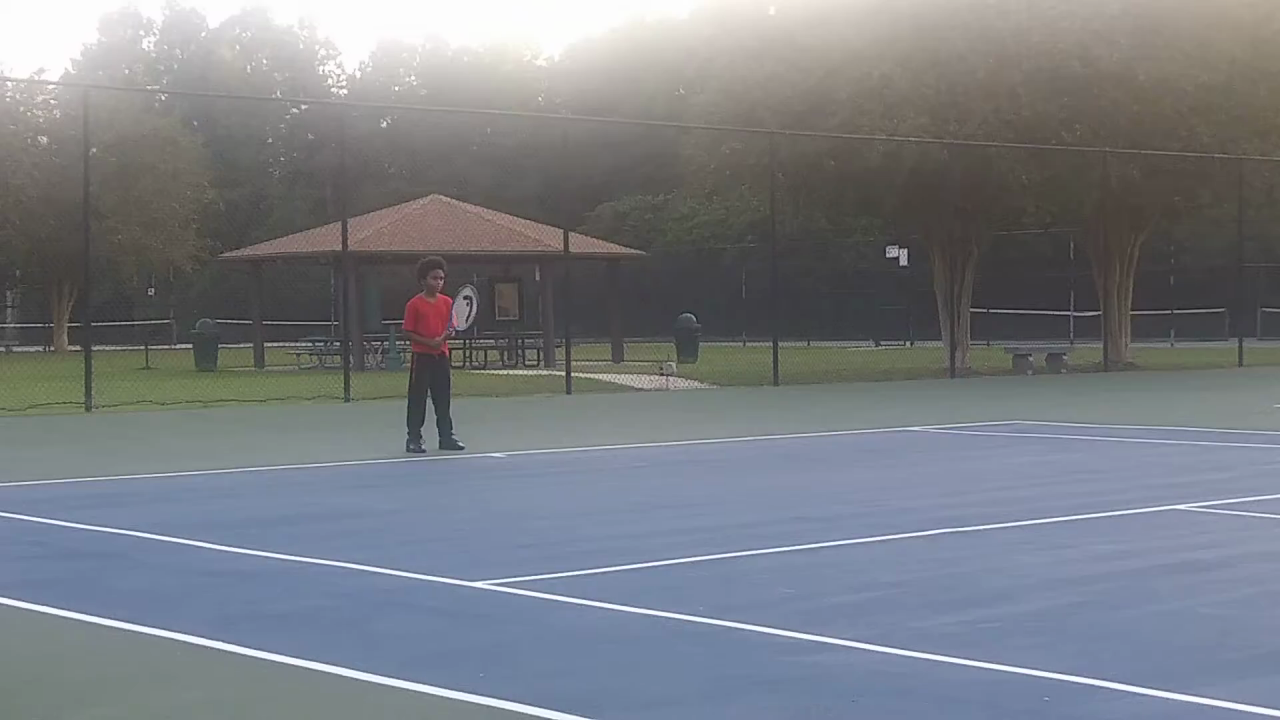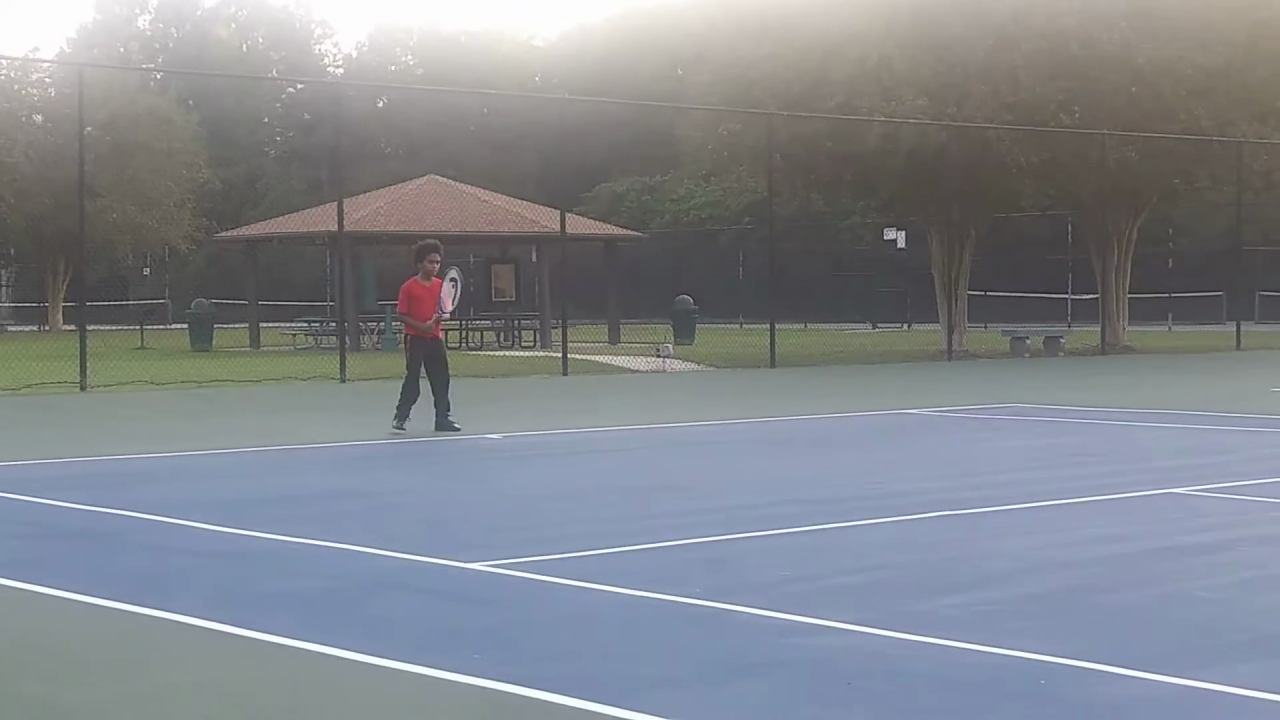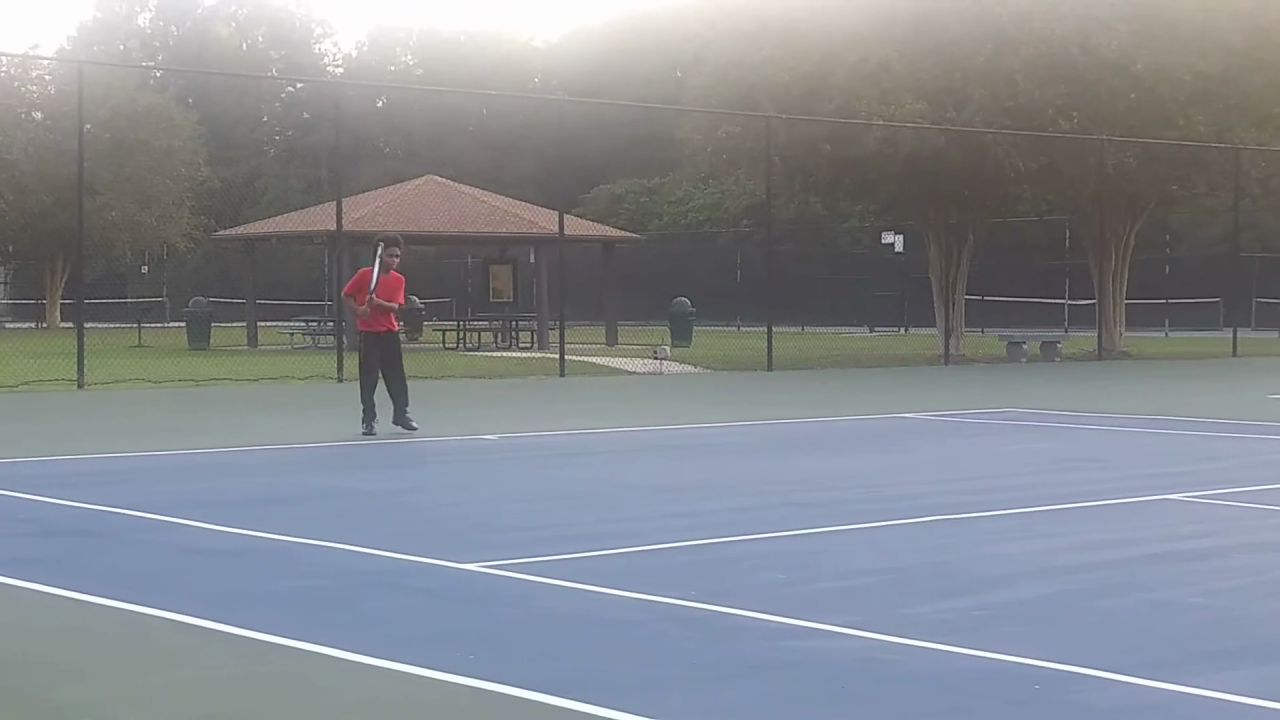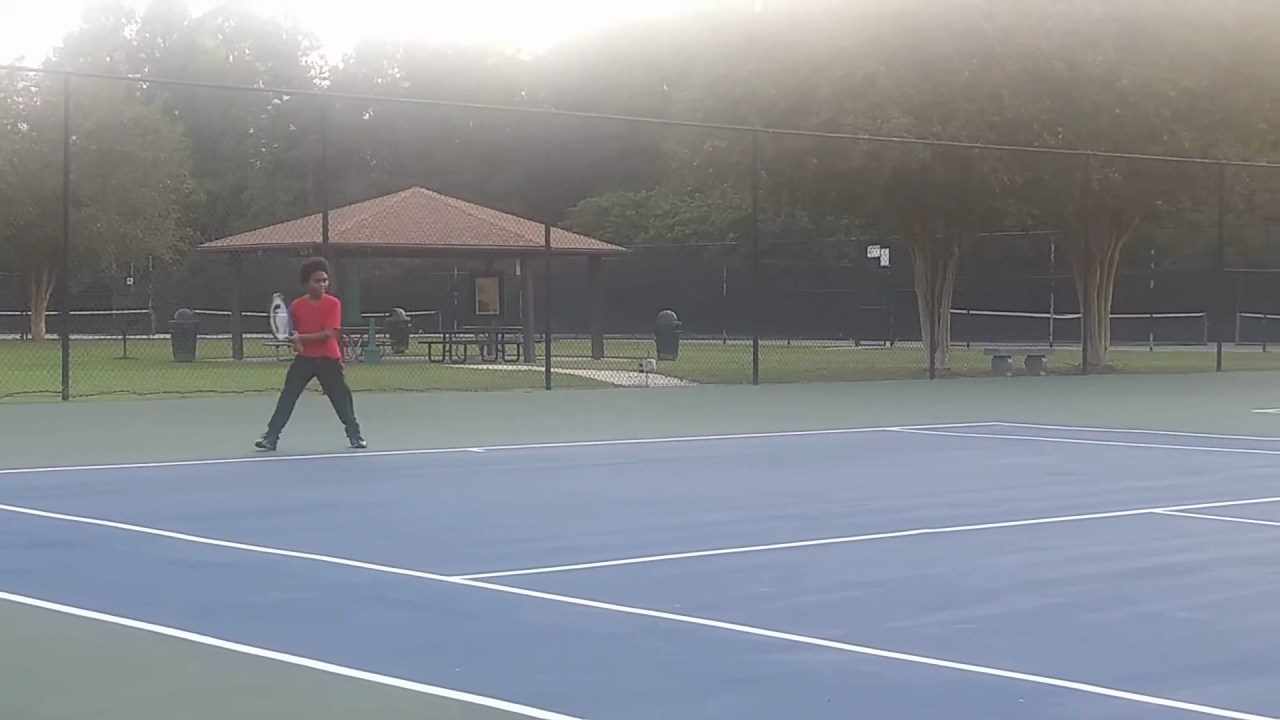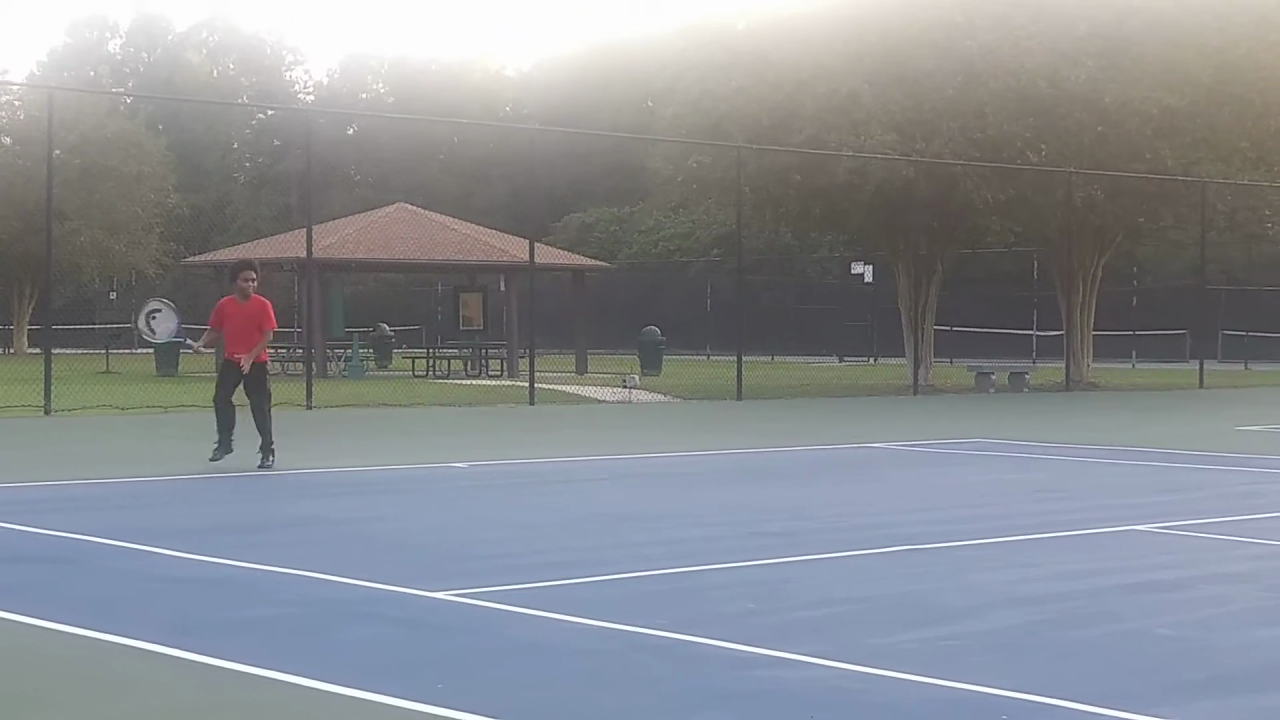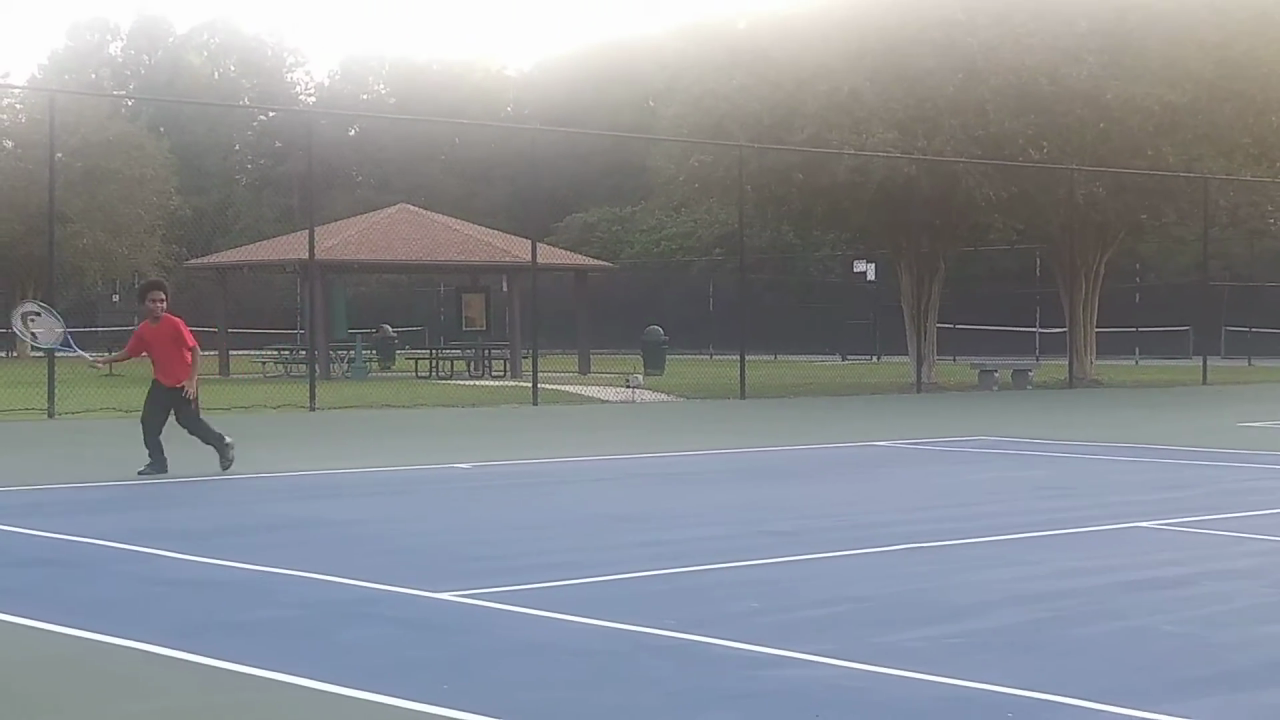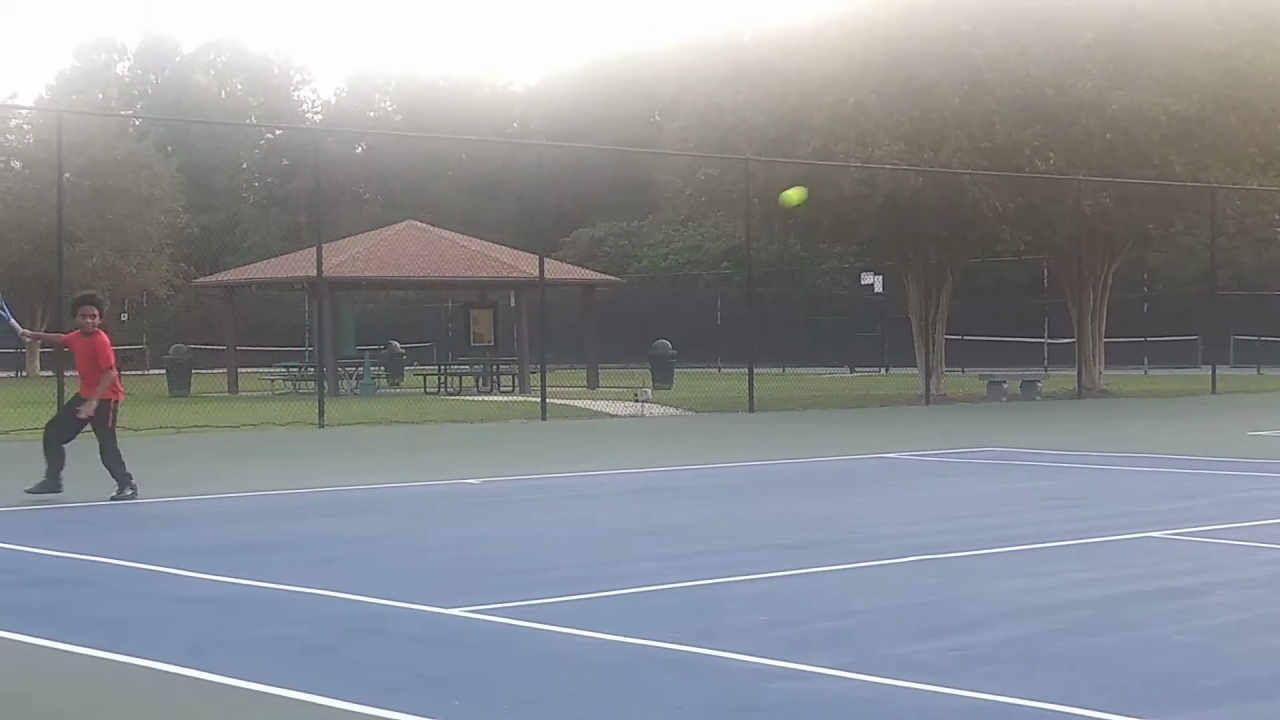
dt=0.4s
person 1, frame 1
left shoulder: (447, 303)
right shoulder: (414, 304)
left elbow: (451, 329)
right elbow: (408, 333)
left wrist: (448, 334)
right wrist: (429, 342)
left hip: (442, 356)
right hip: (422, 356)
left knee: (443, 398)
right knee: (418, 398)
left ankle: (446, 437)
right ankle: (414, 438)
person 1, frame 2
left shoulder: (442, 286)
right shoulder: (409, 287)
right elbow: (402, 315)
left wrist: (440, 319)
right wrist: (422, 326)
left hip: (435, 339)
right hip: (416, 338)
left knee: (442, 380)
right knee: (413, 378)
left ankle: (443, 419)
right ankle: (401, 416)
person 1, frame 3
left shoulder: (399, 280)
right shoulder: (364, 275)
left elbow: (395, 307)
right elbow: (347, 295)
left wrist: (378, 302)
right wrist: (358, 309)
left hip: (390, 332)
right hip: (368, 332)
left knee: (396, 374)
right knee: (369, 375)
left ankle: (402, 414)
right ankle: (369, 419)
person 1, frame 4
left shoulder: (333, 304)
right shoulder: (297, 305)
left elbow: (329, 334)
right elbow: (292, 331)
left wrist: (302, 337)
right wrist: (296, 343)
left hip: (328, 359)
right hip: (304, 358)
left knee: (342, 397)
right knee: (288, 396)
left ankle: (354, 433)
right ankle: (271, 436)
person 1, frame 5
left shoulder: (263, 305)
right shoulder: (224, 305)
left elbow: (268, 336)
right elbow: (213, 330)
left wrist: (251, 356)
right wrist: (201, 343)
left hip: (256, 363)
right hip: (231, 361)
left knee: (261, 407)
right knee: (221, 399)
left ankle: (267, 451)
right ankle: (224, 442)
person 1, frame 6
left shoulder: (175, 324)
right shoulder: (142, 330)
left elbow: (195, 350)
right elbow: (128, 352)
left wrist: (191, 381)
right wrist: (104, 361)
left hip: (184, 382)
right hip: (161, 382)
left knee: (189, 421)
right knee: (148, 421)
left ankle: (222, 444)
right ankle: (157, 461)
person 1, frame 7
left shoulder: (101, 341)
right shoulder: (78, 336)
left elbow: (111, 373)
right elbow: (62, 339)
left wrist: (95, 402)
right wrist: (32, 335)
left hip: (105, 398)
right hip: (83, 396)
left knee: (107, 443)
right knee: (53, 433)
left ankle: (127, 485)
right ankle: (53, 480)
